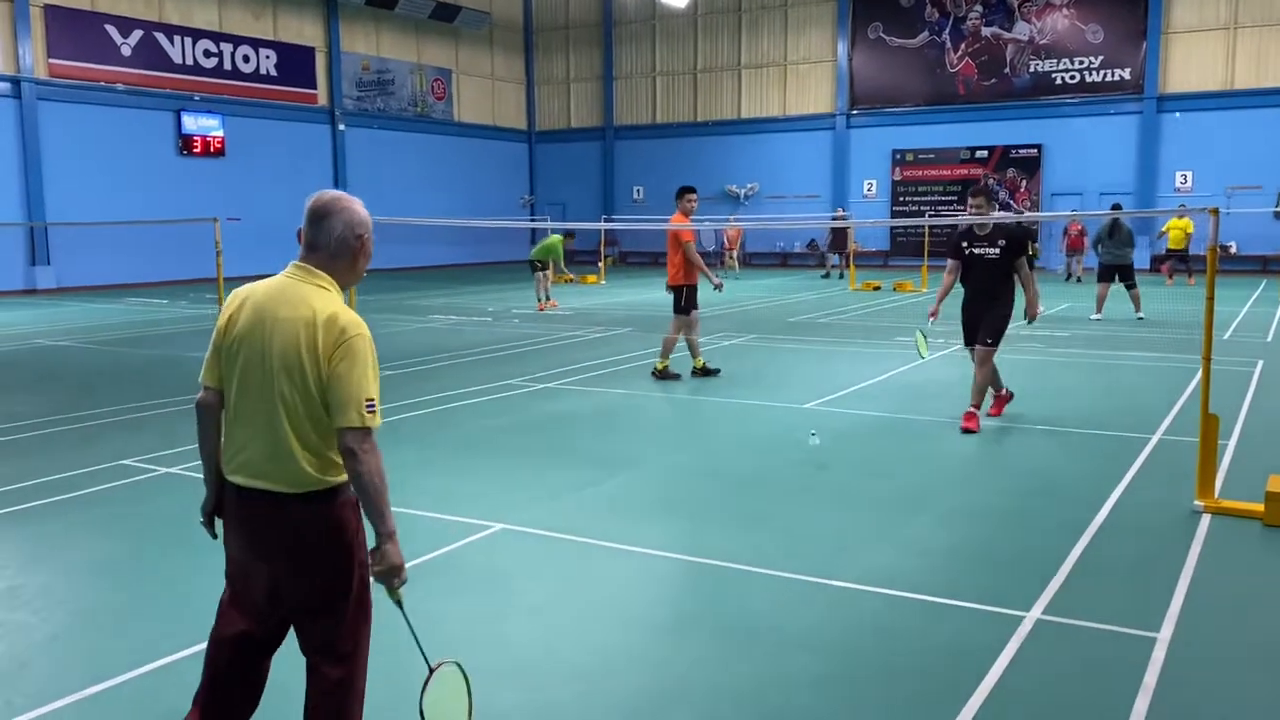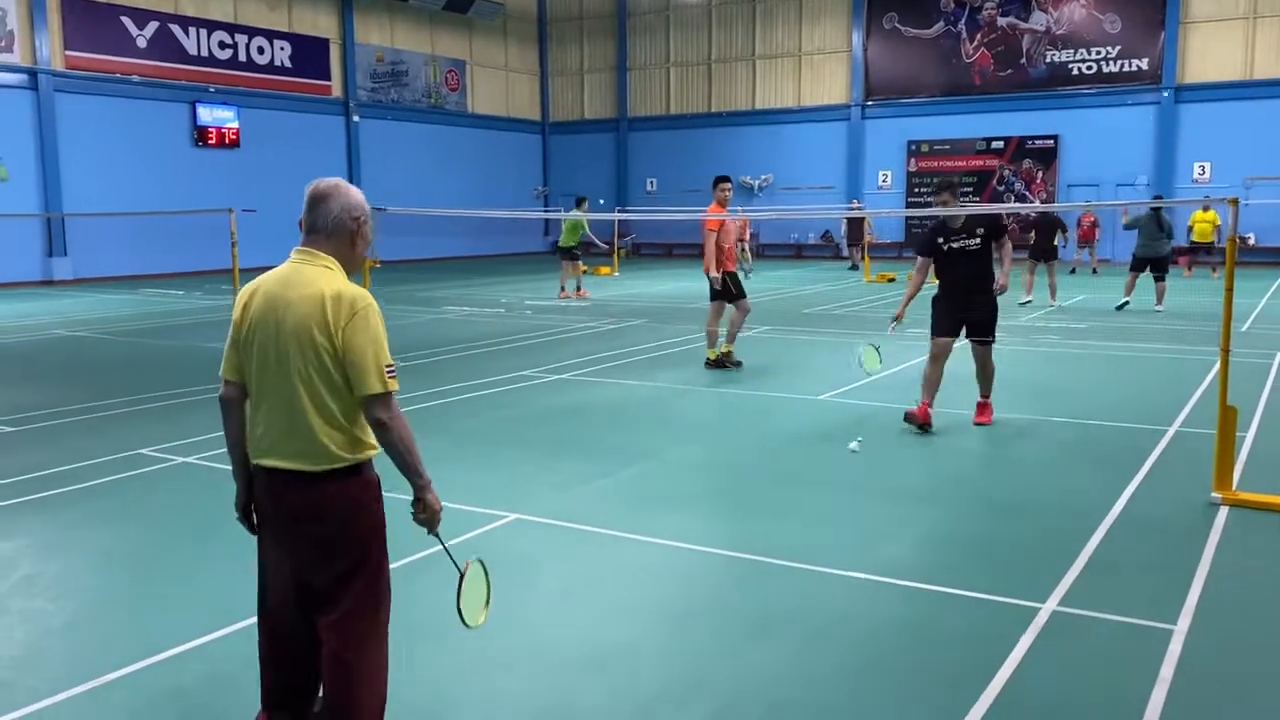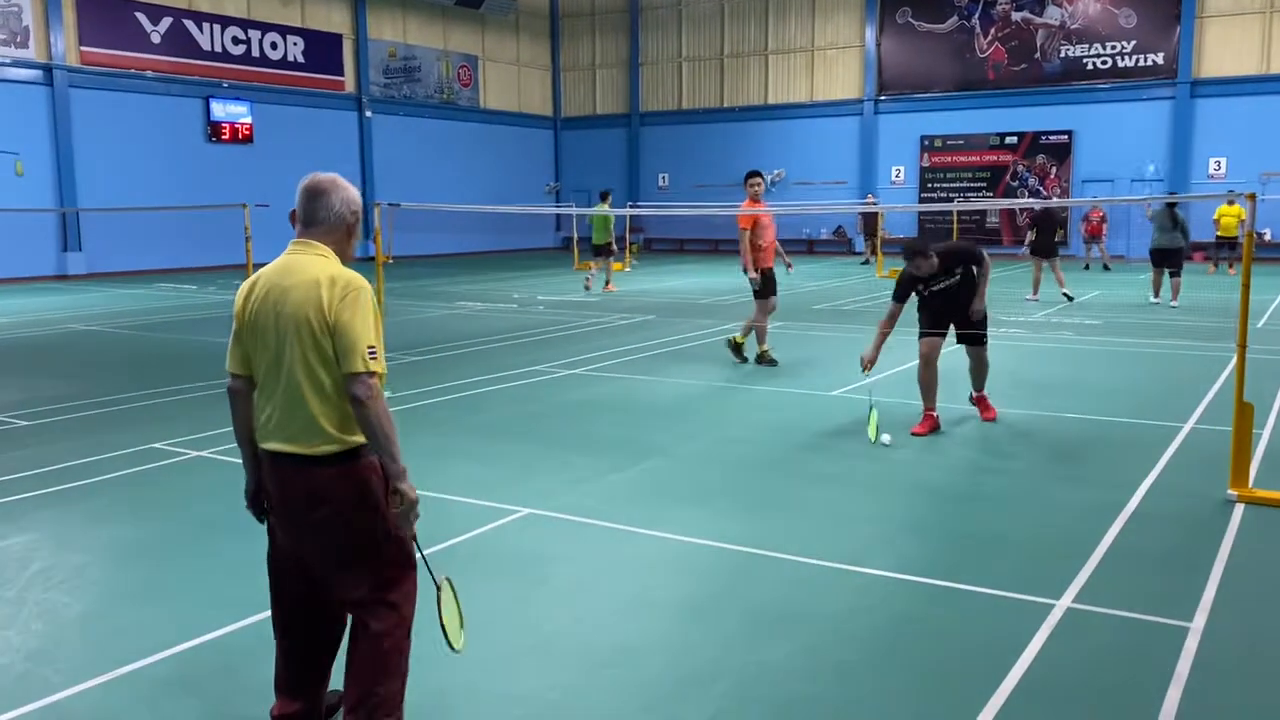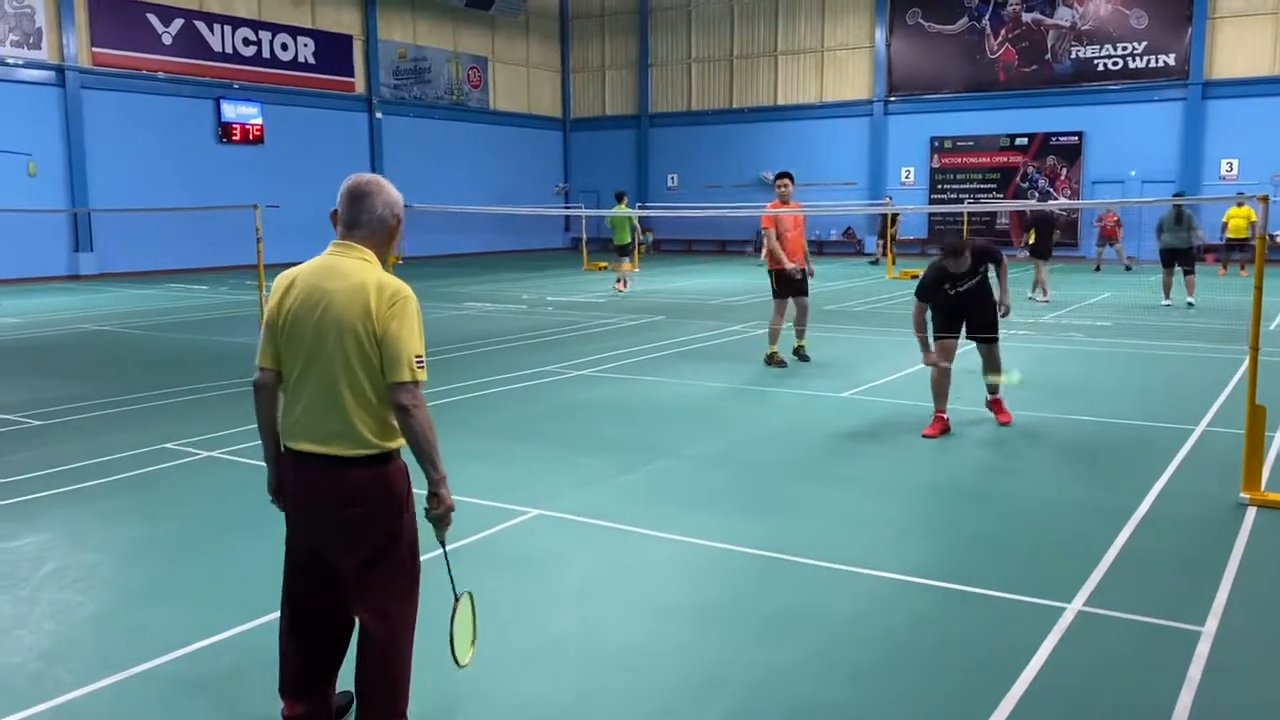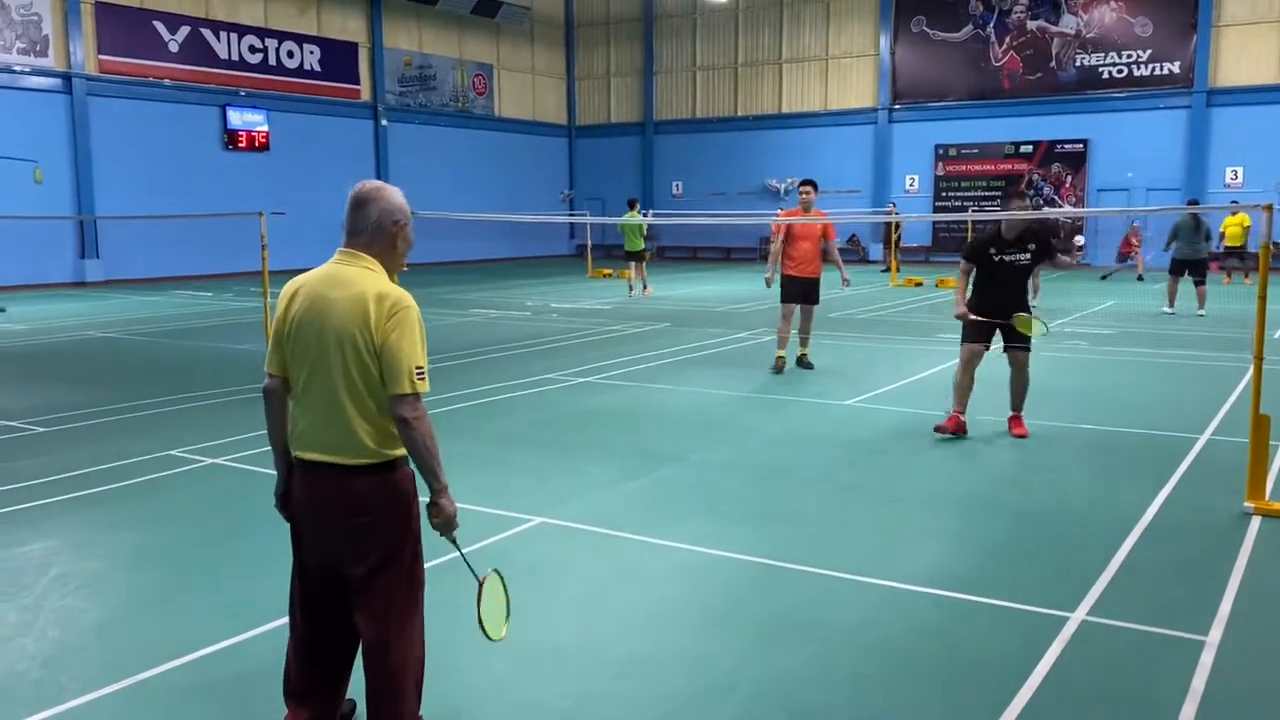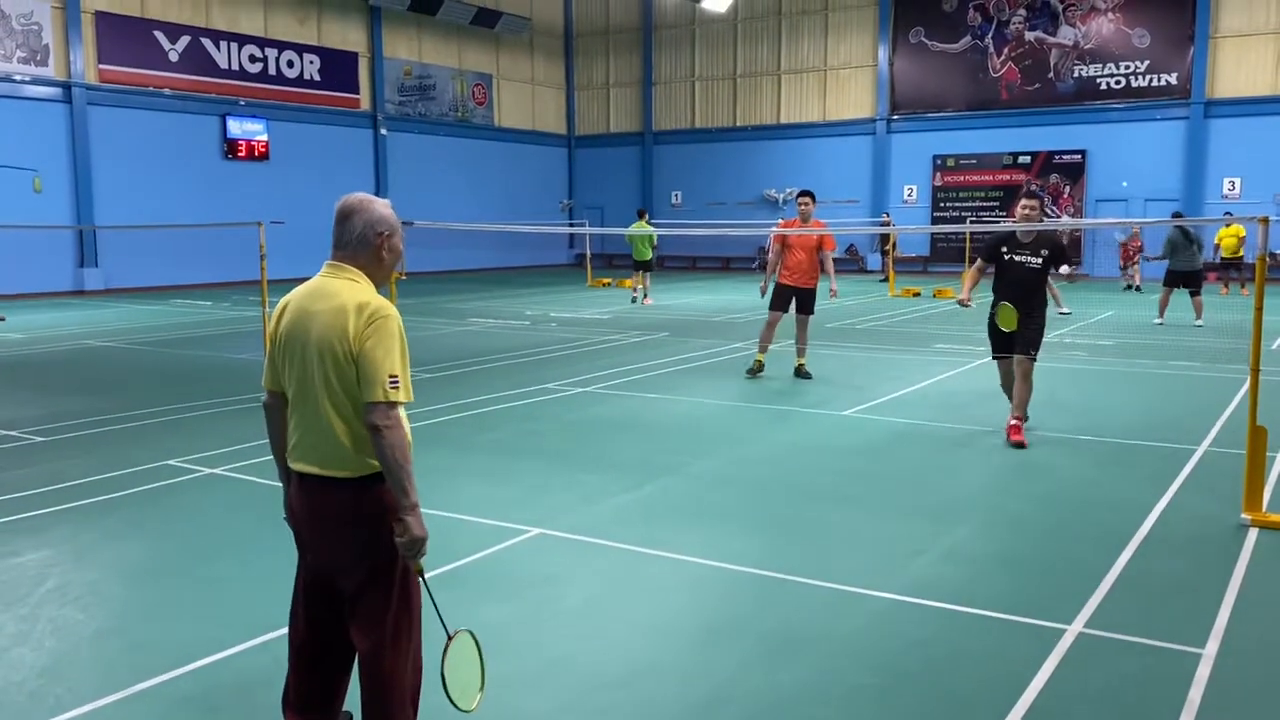
dt=0.4s
person 1, frame 1
left shoulder: (241, 300)
right shoulder: (342, 326)
left elbow: (207, 404)
right elbow: (355, 444)
left wrist: (214, 486)
right wrist: (385, 536)
left hip: (243, 501)
right hip: (313, 509)
left knee: (242, 629)
right knee: (336, 646)
person 1, frame 2
left shoulder: (254, 293)
right shoulder: (349, 301)
left elbow: (231, 398)
right elbow: (380, 411)
left wrist: (244, 481)
right wrist: (422, 486)
left hip: (272, 485)
right hip: (338, 488)
left knee: (285, 612)
right knee: (352, 623)
person 1, frame 3
left shoulder: (255, 286)
right shoulder: (346, 286)
left elbow: (238, 390)
right elbow: (362, 392)
left wrist: (254, 471)
right wrist: (398, 475)
left hip: (280, 469)
right hip: (341, 469)
left knee: (299, 600)
right knee: (383, 596)
person 1, frame 4
left shoulder: (288, 283)
right shoulder: (390, 293)
left elbow: (265, 384)
right elbow: (406, 401)
left wrist: (275, 463)
right wrist: (438, 482)
left hip: (301, 471)
right hip: (368, 475)
left knee: (309, 601)
right knee: (386, 610)
person 1, frame 5
left shoulder: (296, 291)
right shoulder: (391, 302)
left elbow: (274, 391)
right elbow: (407, 412)
left wrist: (284, 471)
right wrist: (439, 491)
left hip: (310, 480)
right hip: (374, 485)
left knee: (316, 609)
right knee: (390, 618)
person 1, frame 6
left shoulder: (291, 304)
right shoulder: (372, 310)
left elbow: (274, 405)
right elbow: (382, 421)
right wrist: (410, 508)
left hip: (308, 490)
right hip: (364, 496)
left knee: (316, 619)
right knee: (385, 630)
person 2, frame 1
left shoulder: (1010, 233)
right shoulder: (961, 237)
left elbow: (1022, 269)
right elbow: (951, 273)
left wrist: (1032, 301)
right wrist: (937, 303)
left hip: (998, 306)
right hip: (971, 305)
left knee: (983, 356)
right knee: (979, 358)
left ankle: (972, 412)
right ankle: (1001, 393)
person 2, frame 2
left shoulder: (986, 220)
right shoulder: (933, 233)
left elbow: (1004, 244)
right elbow: (920, 272)
left wrist: (1004, 274)
right wrist: (904, 306)
left hip: (982, 300)
right hip: (947, 300)
left knee: (983, 355)
right knee: (937, 352)
left ankle: (984, 403)
right ankle: (924, 410)
person 2, frame 3
left shoulder: (958, 252)
right shoulder: (908, 277)
left elbow: (984, 262)
right elbow: (892, 315)
left wrist: (980, 298)
right wrist: (874, 350)
left hip: (968, 307)
right hip: (933, 311)
left knee: (978, 353)
right knee: (927, 354)
left ankle: (979, 396)
right ankle: (930, 415)
person 2, frame 4
left shoulder: (982, 250)
right shoulder: (933, 275)
left elbow: (1002, 262)
right elbow: (919, 313)
left wrist: (1004, 294)
right wrist: (926, 351)
left hip: (981, 303)
right hip: (947, 310)
left knee: (990, 353)
right knee: (943, 356)
left ankle: (994, 399)
right ankle: (940, 417)
person 2, frame 5
left shoulder: (1036, 234)
right shoulder: (984, 240)
left elbow: (1055, 259)
right elbow: (964, 271)
left wrist: (1070, 262)
right wrist: (960, 303)
left hip: (1016, 308)
right hip: (981, 308)
left knee: (1020, 362)
right knee: (968, 357)
left ankle: (1016, 416)
right ankle: (957, 418)
person 2, frame 6
left shoulder: (1052, 243)
right shoulder: (999, 240)
left elbow: (1067, 272)
right elbow: (978, 268)
left wrist: (1070, 274)
right wrist: (966, 291)
left hip: (1032, 317)
left knee: (1023, 367)
right knee: (1005, 369)
left ankle: (1016, 424)
right ankle: (1019, 412)
person 3, frame 1
left shoulder: (679, 221)
right shoulder: (682, 223)
right elbow: (692, 255)
right wrist: (711, 277)
left hip: (686, 280)
right hip: (683, 281)
left knee: (691, 322)
right knee: (679, 325)
left ankle: (699, 365)
right ankle: (660, 367)
person 3, frame 2
left shoulder: (724, 213)
right shoulder: (714, 213)
right elbow: (710, 243)
right wrist: (713, 270)
left hip: (725, 269)
right hip: (721, 270)
left knee: (716, 313)
right knee: (743, 307)
left ankle: (713, 357)
right ankle: (726, 350)
person 3, frame 3
left shoulder: (764, 207)
right shoulder: (747, 210)
right elbow: (744, 242)
left wrist: (784, 257)
right wrist: (750, 270)
left hip: (767, 265)
right hip: (758, 266)
left knee: (769, 307)
right knee: (764, 308)
left ankle: (738, 340)
right ankle: (762, 352)
person 3, frame 4
left shoulder: (799, 209)
right shoulder: (771, 210)
right elbow: (771, 240)
left wrist: (809, 263)
right wrist: (785, 262)
left hip: (798, 267)
right hip: (780, 267)
left knee: (803, 306)
right knee: (780, 309)
left ankle: (799, 346)
right ankle: (771, 353)
person 3, frame 5
left shoulder: (823, 219)
right shoulder: (787, 216)
left elbow: (831, 247)
right elbow: (777, 244)
left wrist: (842, 271)
right wrist: (770, 270)
left hip: (813, 275)
right hip: (790, 273)
left knee: (808, 315)
right knee: (786, 314)
left ankle: (802, 354)
right ankle: (780, 357)
person 3, frame 6
left shoulder: (822, 229)
right shoulder: (785, 226)
left elbow: (827, 258)
right elbow: (775, 254)
left wrist: (832, 281)
right wrist: (766, 280)
left hip: (808, 285)
right hip: (784, 282)
left knee: (802, 325)
right knee: (771, 321)
left ankle: (800, 365)
right ankle: (759, 361)
